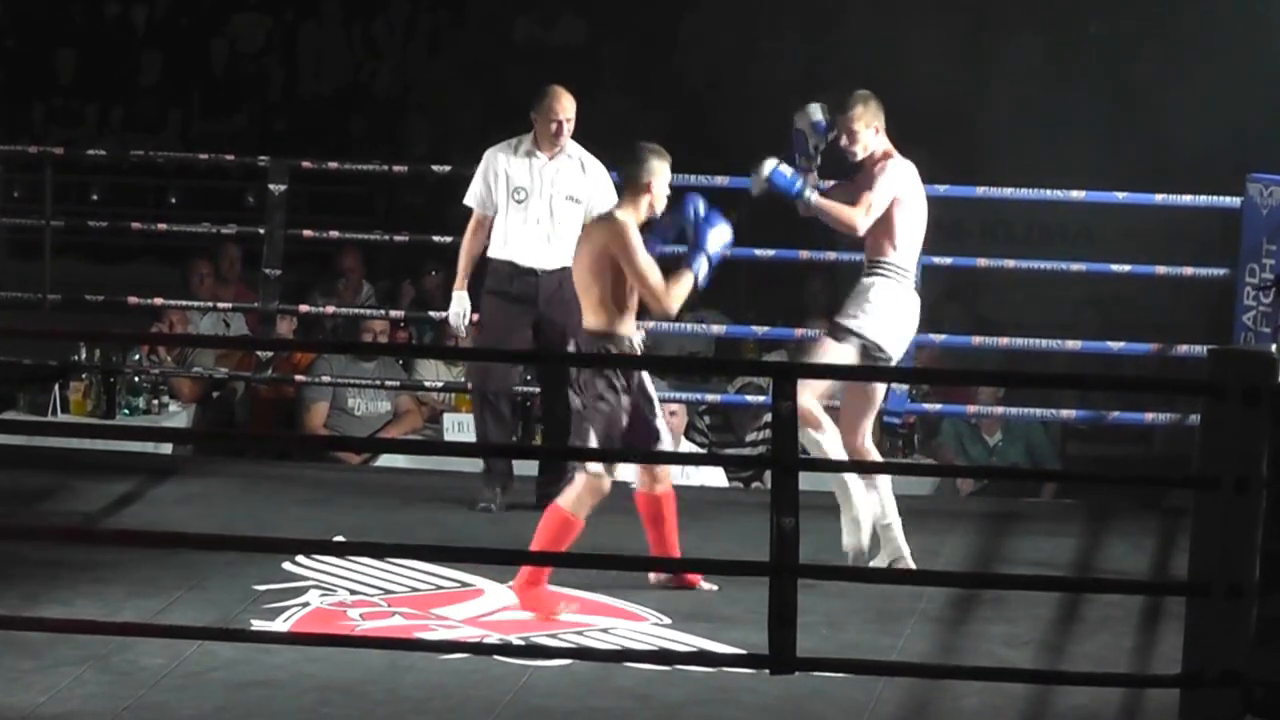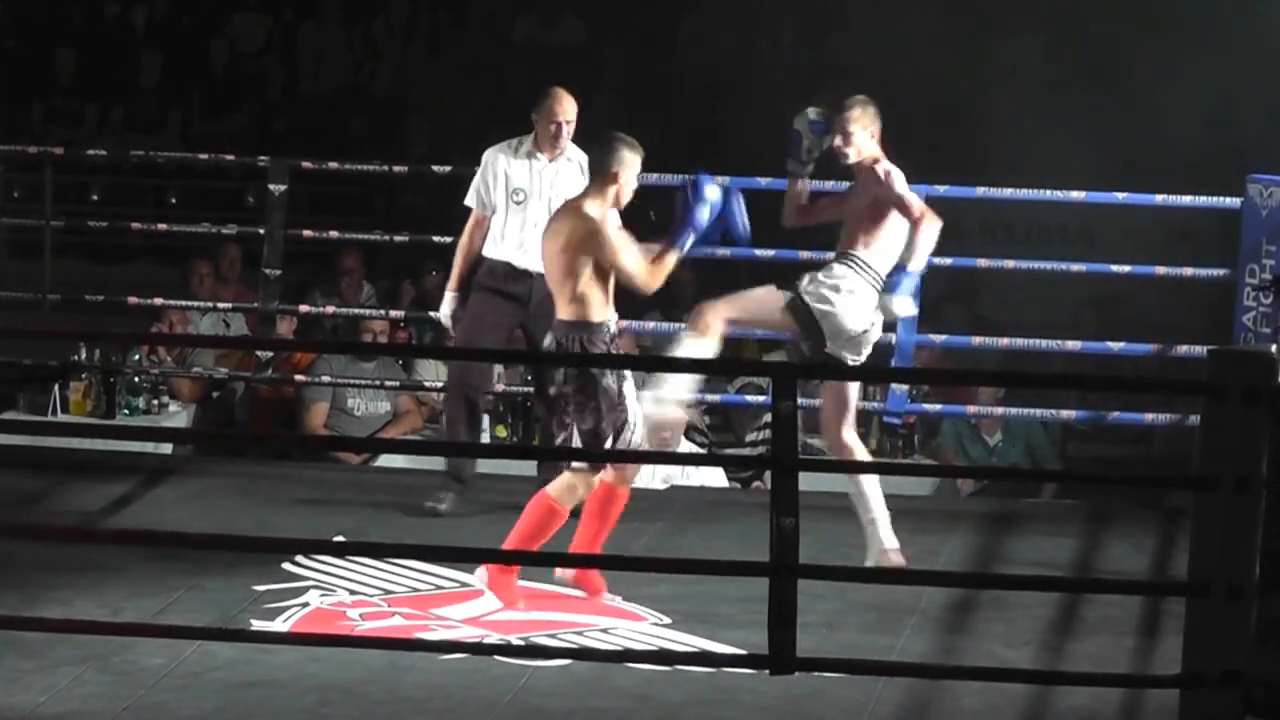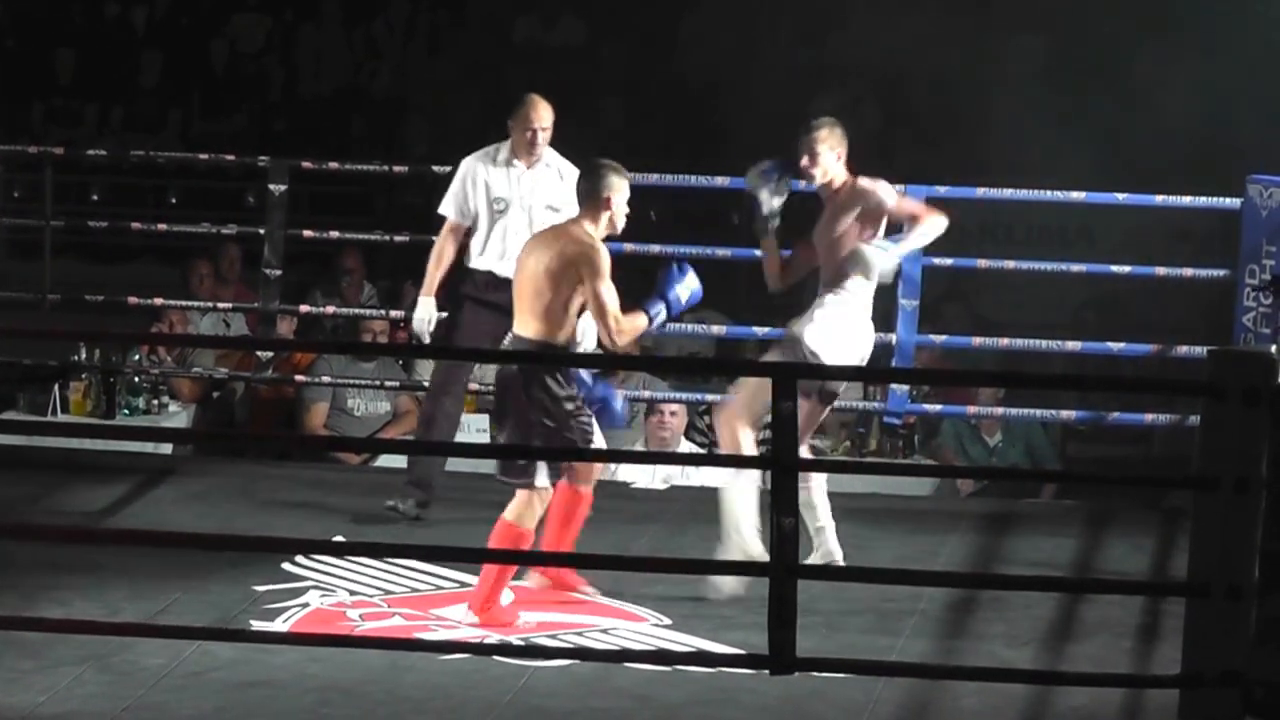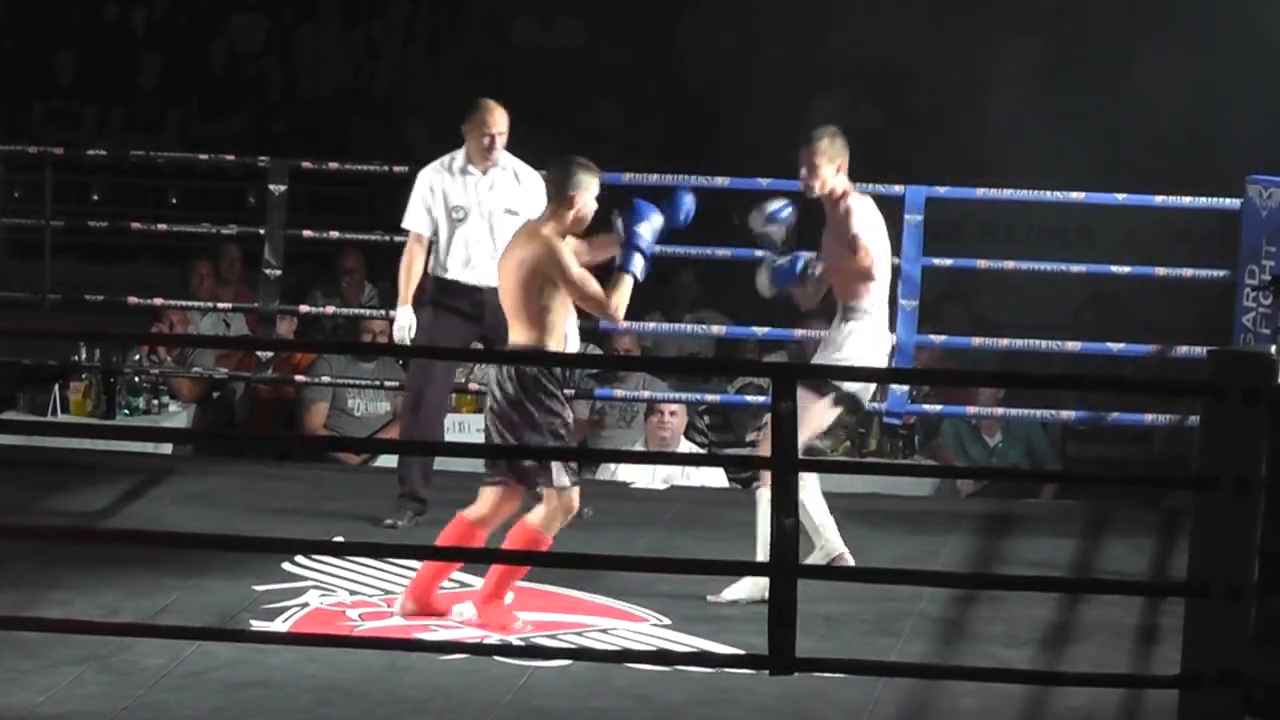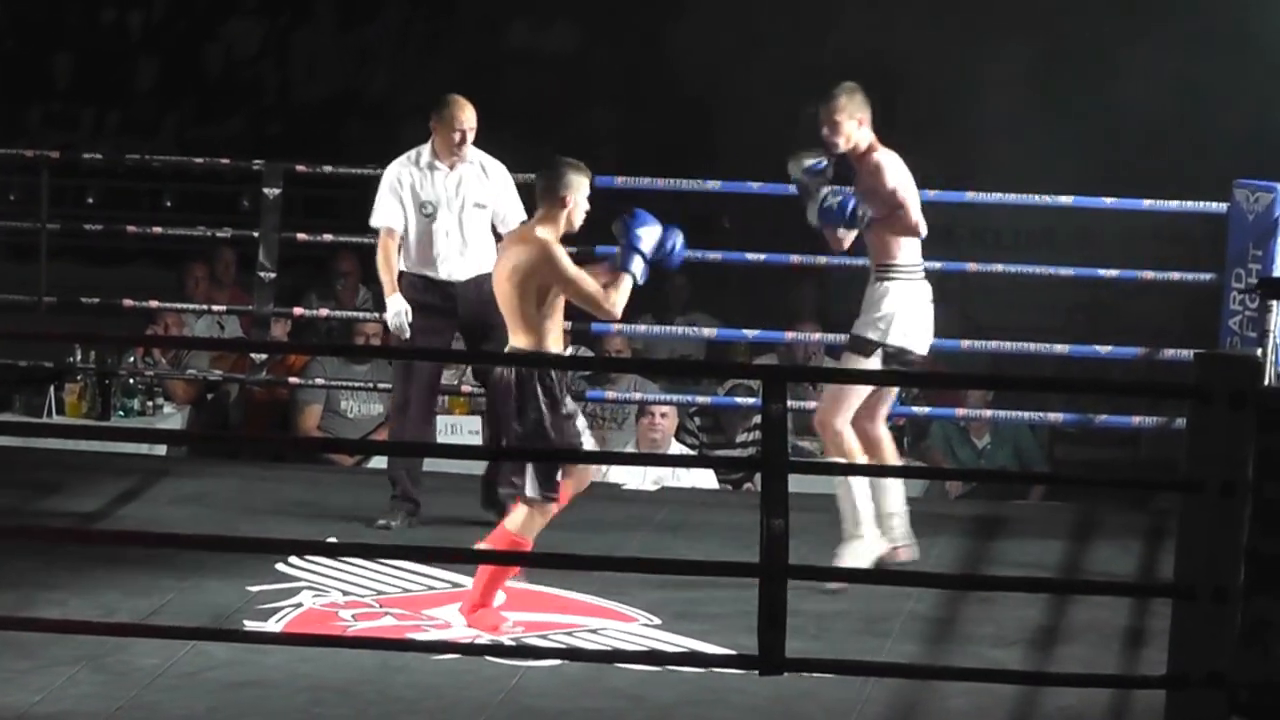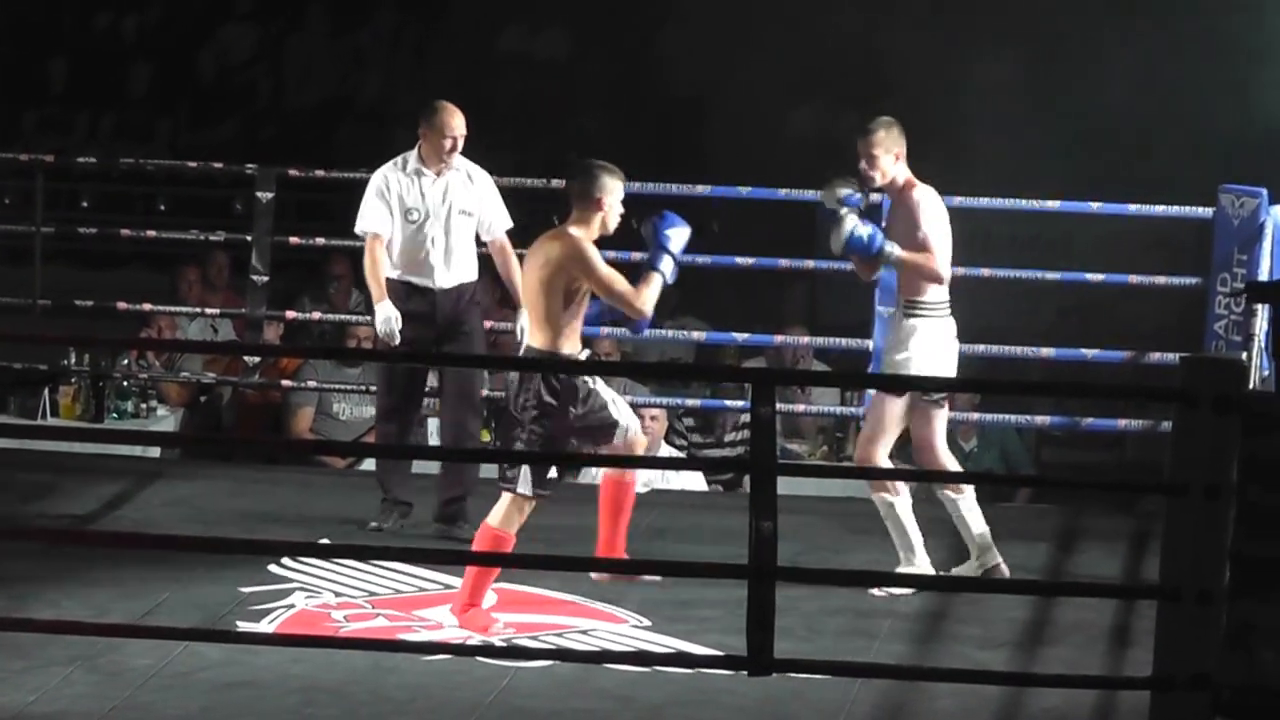
dt=0.2s
person 1, frame 1
left shoulder: (892, 170)
right shoulder: (873, 177)
left elbow: (855, 222)
right elbow: (818, 207)
left wrist: (796, 188)
right wrist: (808, 158)
left hip: (882, 298)
right hip: (894, 309)
left knee: (799, 399)
right knee: (856, 437)
left ankle: (858, 502)
person 1, frame 2
left shoulder: (884, 176)
right shoulder: (858, 190)
left elbow: (927, 219)
right elbow: (794, 218)
left wrist: (904, 274)
right wrist: (802, 167)
left hip: (839, 289)
right hip: (862, 314)
left knee: (711, 313)
right knee: (838, 433)
left ankle: (665, 399)
person 1, frame 3
left shoulder: (868, 193)
right shoulder: (824, 219)
left elbow: (934, 219)
right elbow: (775, 282)
left wrist: (898, 245)
right wrist: (766, 220)
left hip: (839, 322)
right hip: (848, 335)
left knee: (732, 417)
right knee: (791, 443)
right ankle: (825, 548)
person 1, frame 4
left shoulder: (854, 210)
right shoulder: (836, 218)
left elbow: (871, 272)
right elbow: (809, 300)
left wrist: (806, 269)
right wrist: (783, 259)
left hip: (857, 340)
right hip: (849, 340)
left knee: (775, 450)
left ankle: (765, 574)
right ankle: (830, 548)
person 1, frame 5
left shoulder: (882, 163)
right shoulder: (863, 167)
left elbow: (916, 226)
right elbow: (840, 242)
left wrist: (851, 209)
right wrist: (820, 195)
left hip: (897, 299)
right hip: (892, 299)
left knee: (831, 419)
right knee: (869, 425)
left ankle: (860, 538)
right ankle: (892, 536)
person 1, frame 6
left shoulder: (919, 200)
right shoulder: (898, 204)
left elbow: (939, 270)
right elbow: (866, 270)
left wrist: (882, 248)
right wrist: (848, 223)
left hip: (923, 336)
right hip: (915, 331)
left knee: (868, 453)
right knee: (931, 452)
left ankle: (915, 561)
right ankle: (986, 555)
person 2, frame 1
left shoulder: (616, 225)
right shoulder: (620, 231)
left elbow: (650, 264)
right elbow: (665, 303)
left wrist: (688, 236)
right wrist: (702, 255)
left hip: (619, 356)
right hip: (601, 359)
left knee: (656, 463)
right knee: (593, 482)
left ankle: (667, 562)
right ankle: (531, 581)
person 2, frame 2
left shoulder: (575, 217)
right shoulder: (591, 223)
left elbow: (634, 256)
right elbow: (644, 282)
left wrist: (687, 227)
right wrist: (690, 229)
left hip: (595, 347)
right hip: (583, 349)
left knee: (624, 462)
right knee: (583, 474)
left ankle: (581, 567)
right ankle: (501, 571)
person 2, frame 3
left shoulder: (551, 238)
right shoulder: (589, 250)
right elbow: (616, 336)
left wrist: (586, 378)
right wrist: (664, 303)
left hip: (534, 361)
right hip: (534, 369)
left knee: (589, 462)
right knee: (535, 492)
left ankle: (552, 568)
right ankle: (486, 595)
person 2, frame 4
left shoulder: (534, 238)
right shoulder: (549, 248)
left elbow: (584, 251)
right elbow: (610, 311)
left wrist: (629, 234)
right wrist: (636, 252)
left hip: (529, 376)
right hip: (535, 382)
left knee: (499, 498)
right knee: (562, 501)
left ankle: (424, 591)
right ankle: (489, 600)
person 2, frame 5
left shoulder: (522, 241)
right shoulder: (542, 250)
left elbow: (577, 290)
right elbow: (609, 308)
left wrist: (628, 256)
right wrist: (636, 255)
left hip: (543, 375)
right hip: (532, 381)
left knee: (579, 471)
right knee: (534, 504)
left ankle: (501, 542)
right ankle: (478, 605)
person 2, frame 6
left shoulder: (556, 244)
right shoulder: (573, 249)
right elbow: (639, 309)
left wrist: (611, 303)
right wrist: (665, 256)
left hip: (570, 376)
right hip: (545, 382)
left knee: (632, 442)
right knee: (519, 498)
left ankle: (612, 555)
right ankle: (467, 604)
person 3, frame 1
left shoulder: (589, 171)
right shoulder: (499, 159)
right elbow: (478, 227)
right wrist: (459, 289)
left hip: (561, 283)
right hip: (505, 278)
left knee: (561, 389)
right knee: (489, 379)
left ankle: (553, 487)
right ankle: (497, 479)
person 3, frame 2
left shoulder: (586, 172)
right shoulder: (498, 159)
right elbow: (477, 225)
right wrist: (452, 287)
left hip: (553, 288)
right hip: (498, 279)
right knee: (466, 376)
right ankle: (455, 480)
person 3, frame 3
left shoulder: (567, 177)
right shoulder: (476, 168)
right elbow: (451, 233)
right wrist: (427, 294)
right hip: (482, 288)
right knee: (446, 384)
right ankle: (418, 488)
person 3, frame 4
left shoulder: (526, 179)
right shoulder: (435, 177)
right elbow: (416, 244)
right wrist: (405, 305)
left hip: (506, 297)
right hip: (447, 297)
right knee: (425, 395)
right ankle: (411, 497)
person 3, frame 5
left shoulder: (492, 171)
right shoulder: (402, 173)
left elbow: (514, 237)
right elbow: (388, 241)
right wrist: (392, 296)
left hip: (480, 289)
right hip: (424, 292)
right knee: (411, 397)
right ankle: (404, 499)
person 3, frame 6
left shoulder: (477, 180)
right shoulder: (388, 179)
left elbow: (500, 246)
right elbow: (375, 247)
left wrist: (524, 305)
right wrist: (383, 303)
left hip: (460, 299)
right hip: (407, 298)
left knee: (463, 403)
right knee: (397, 405)
left ankle: (452, 510)
right ankle: (393, 502)
